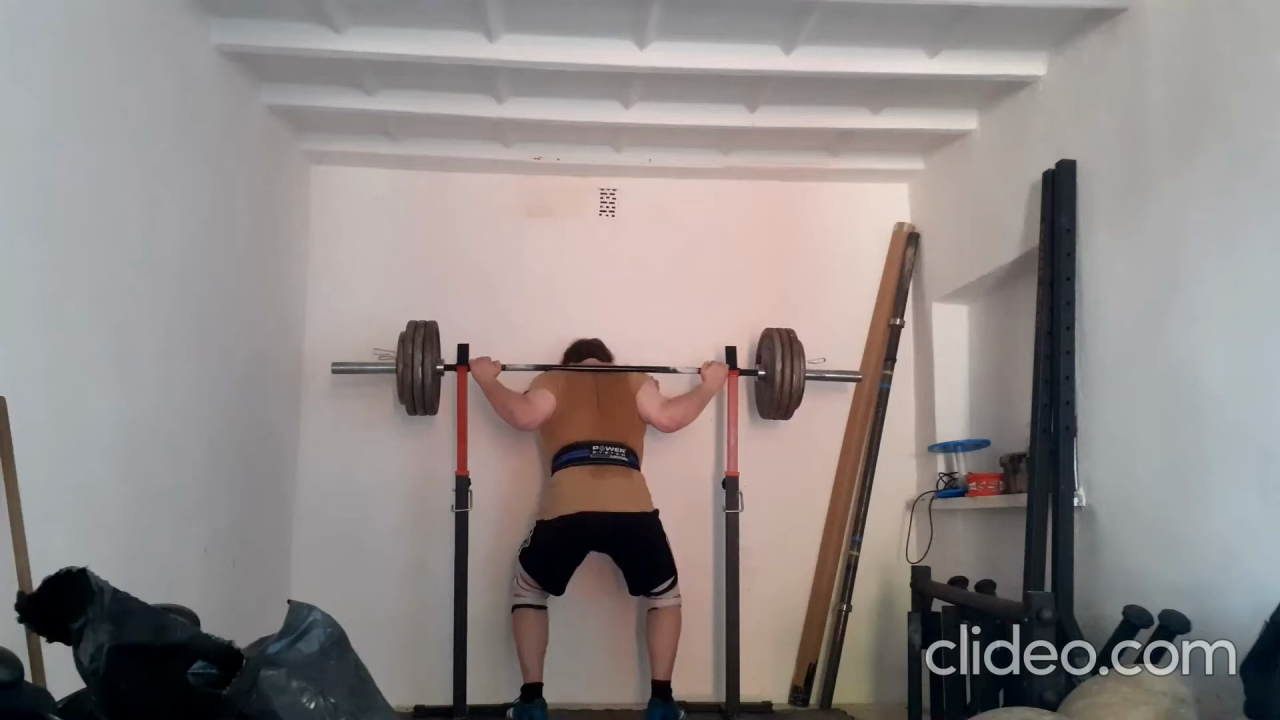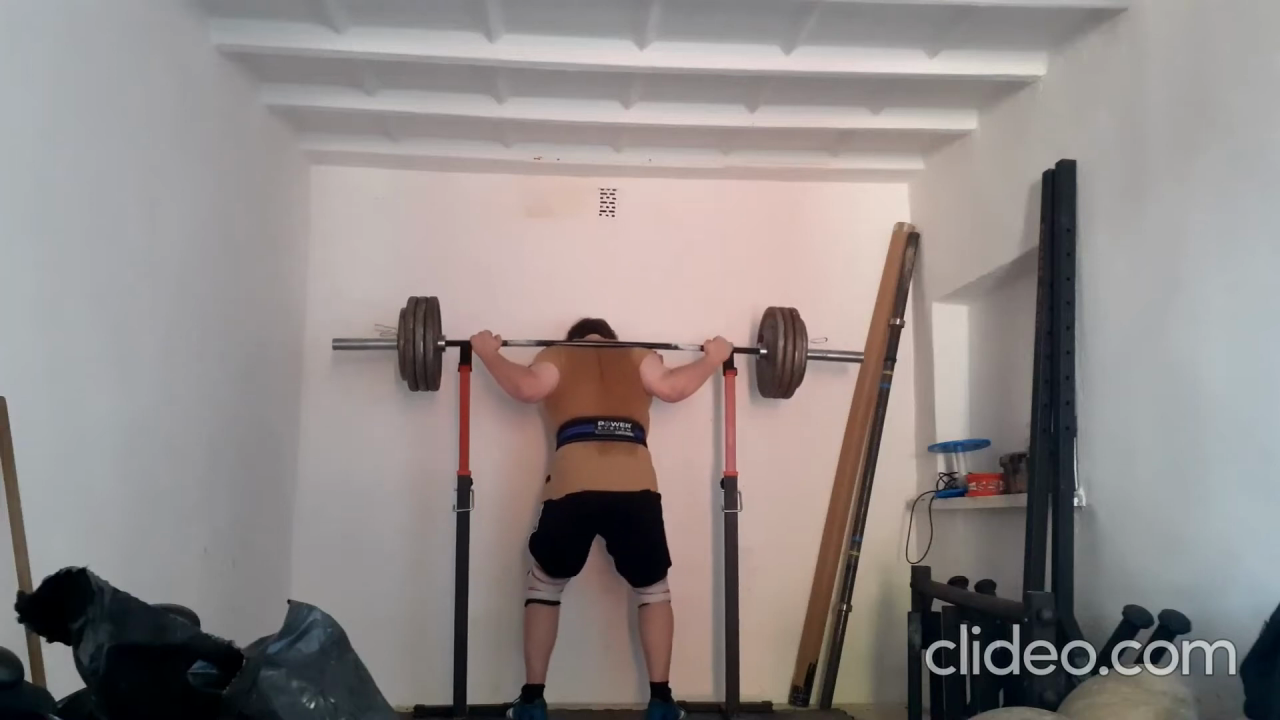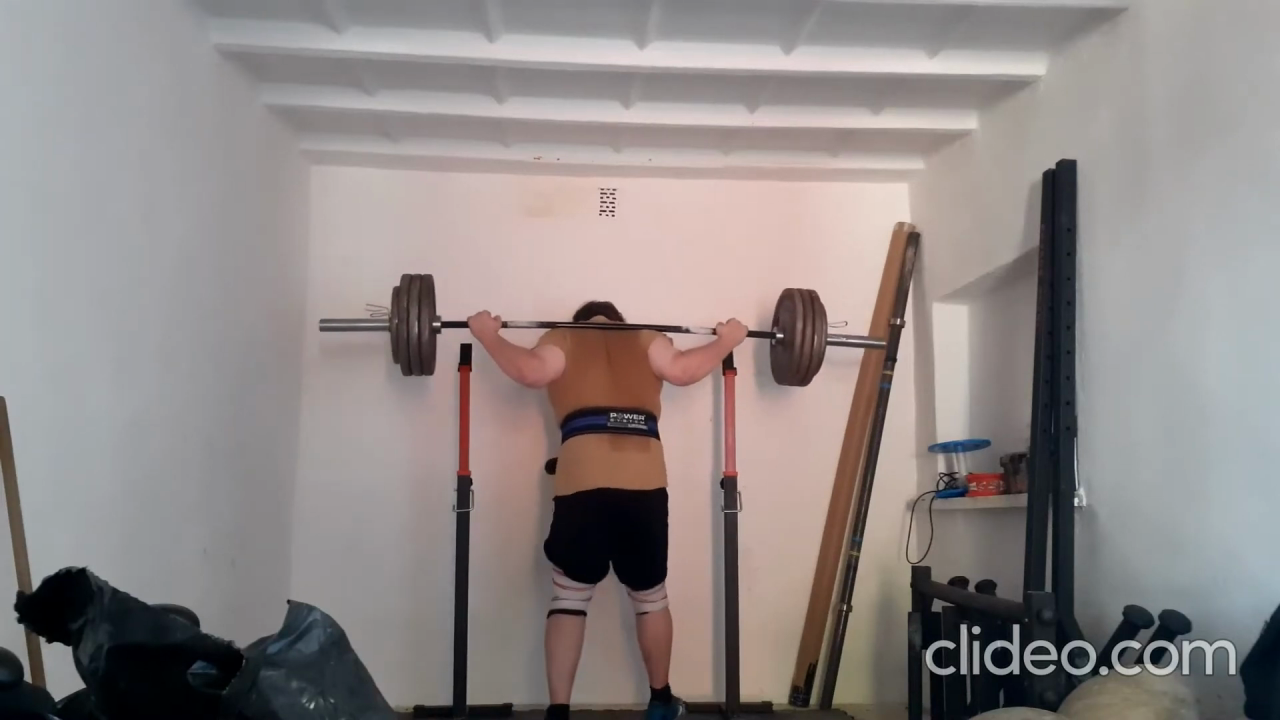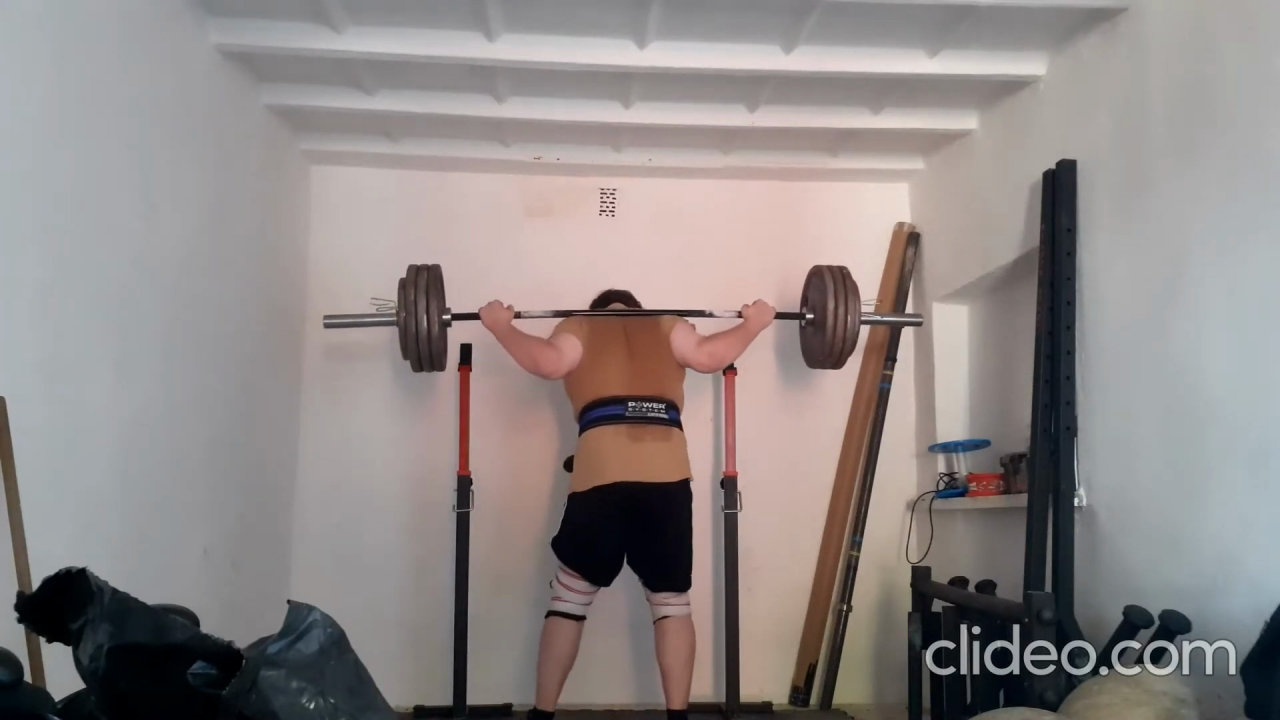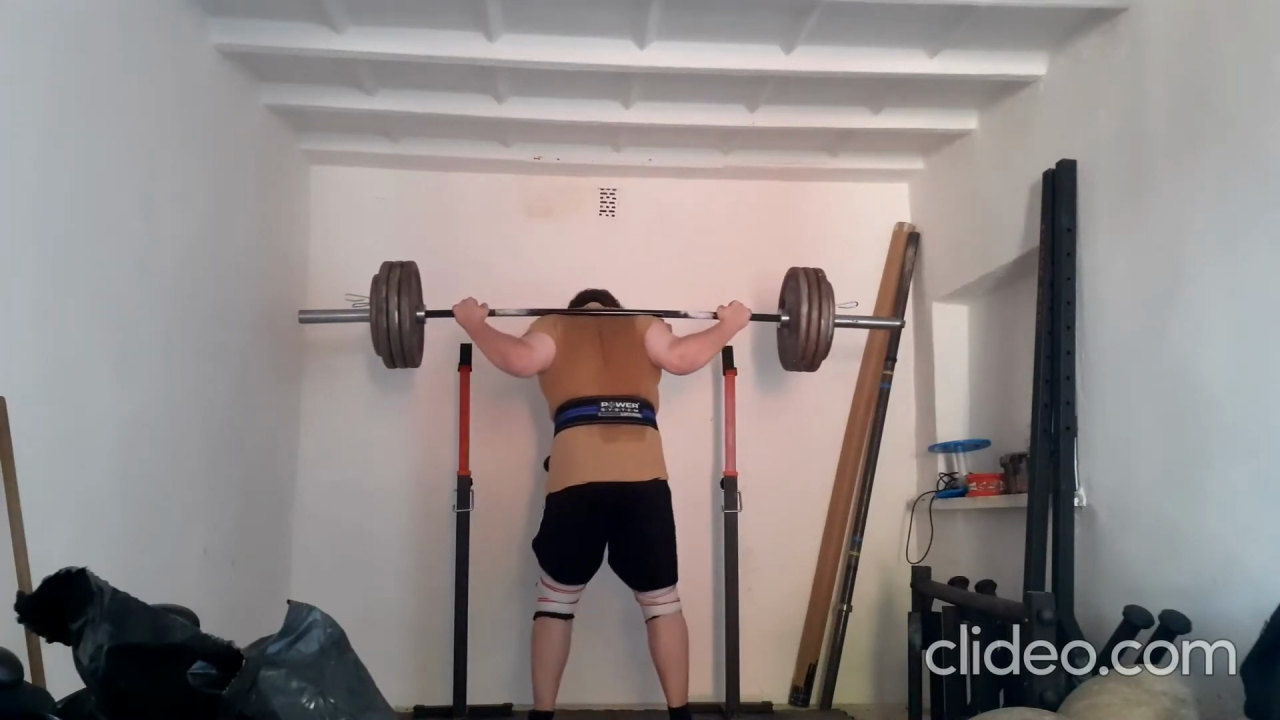
dt=1s
person 1, frame 1
left shoulder: (553, 380)
right shoulder: (634, 381)
left elbow: (523, 416)
right elbow: (669, 418)
left wrist: (487, 380)
right wrist: (711, 384)
left hip: (568, 507)
right hip: (631, 507)
left knee: (528, 592)
right knee: (665, 595)
person 1, frame 2
left shoulder: (557, 355)
right shoulder: (637, 355)
left elbow: (526, 388)
right elbow: (672, 387)
left wrist: (487, 353)
right wrist: (714, 358)
left hip: (573, 485)
right hip: (635, 487)
left knee: (543, 587)
right knee: (653, 591)
person 1, frame 3
left shoulder: (562, 338)
right shoulder: (646, 339)
left elbow: (531, 372)
right elbow: (684, 370)
left wrist: (487, 335)
right wrist: (727, 341)
left hip: (583, 480)
right hip: (645, 481)
left knee: (570, 598)
right knee: (651, 597)
person 1, frame 4
left shoulder: (578, 327)
right shoulder: (666, 326)
left elbow: (547, 363)
right elbow: (709, 356)
left wrist: (499, 326)
right wrist: (755, 323)
left hip: (601, 477)
right hip: (666, 478)
left knee: (569, 600)
right knee: (672, 603)
person 1, frame 5
left shoulder: (553, 327)
right shoulder: (643, 325)
left elbow: (519, 360)
right elbow: (682, 358)
left wrist: (472, 322)
right wrist: (731, 324)
left hip: (576, 478)
right hip: (643, 478)
left knee: (555, 602)
right knee: (661, 602)
